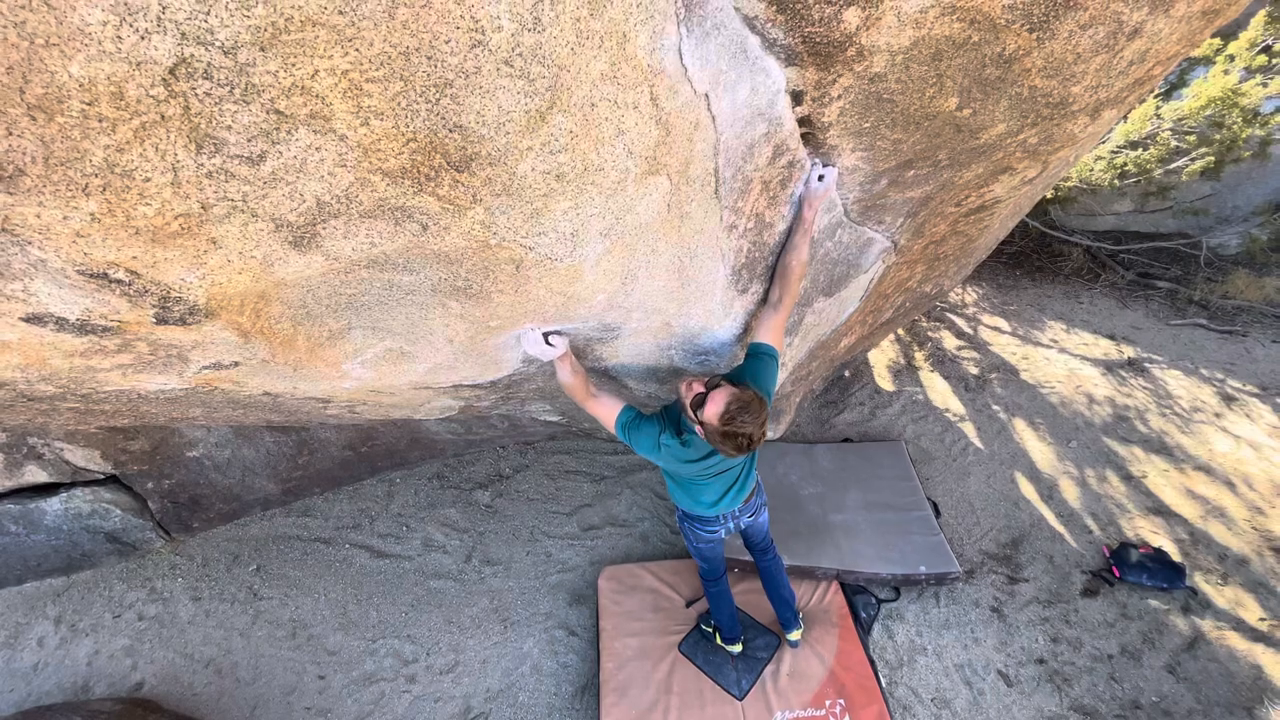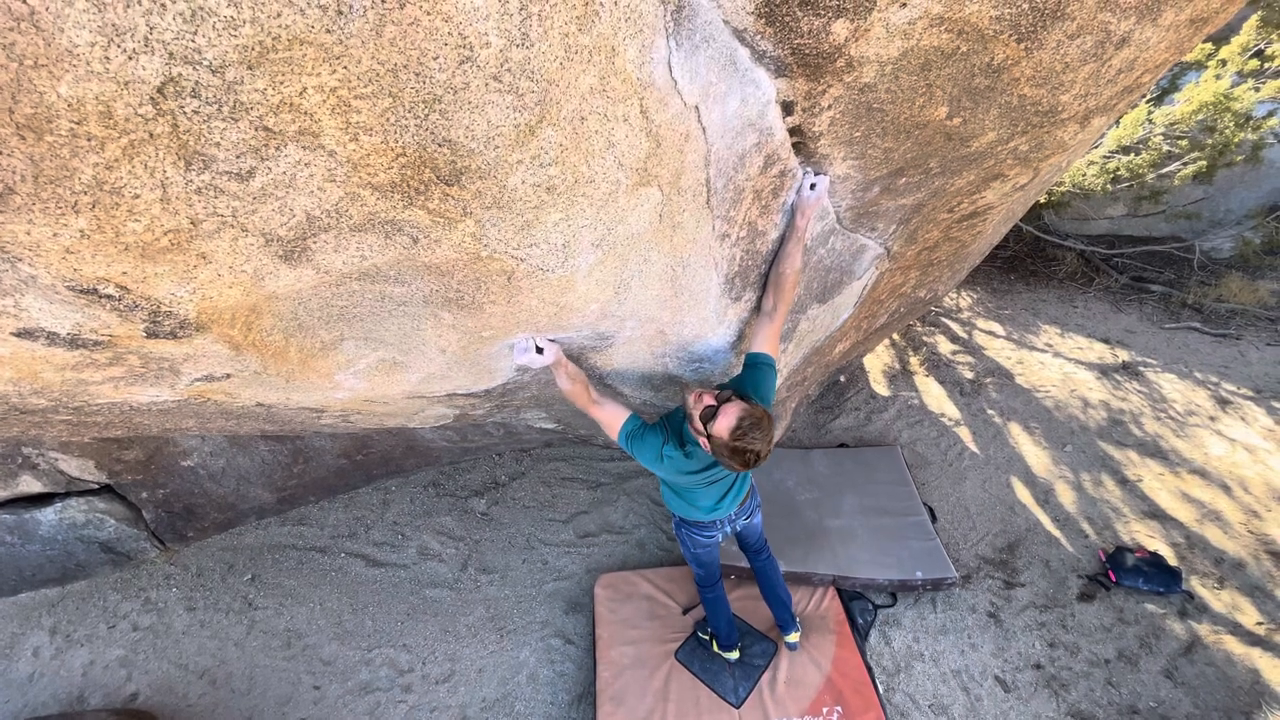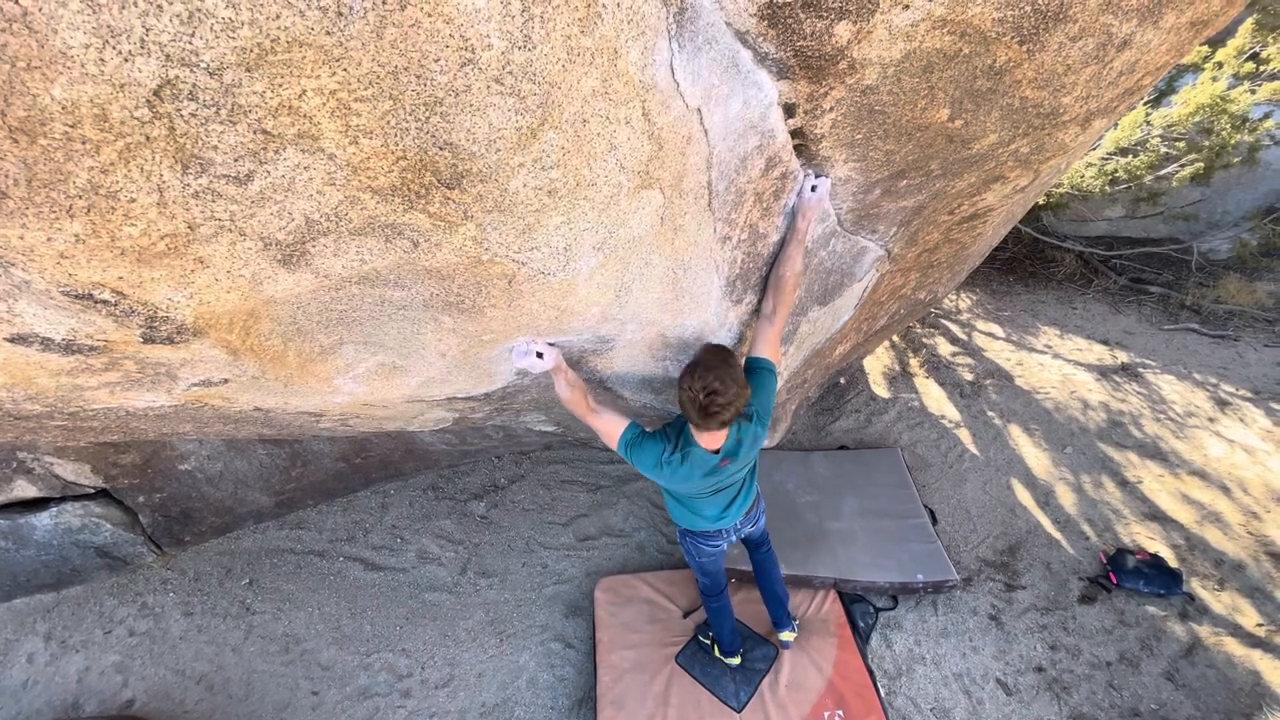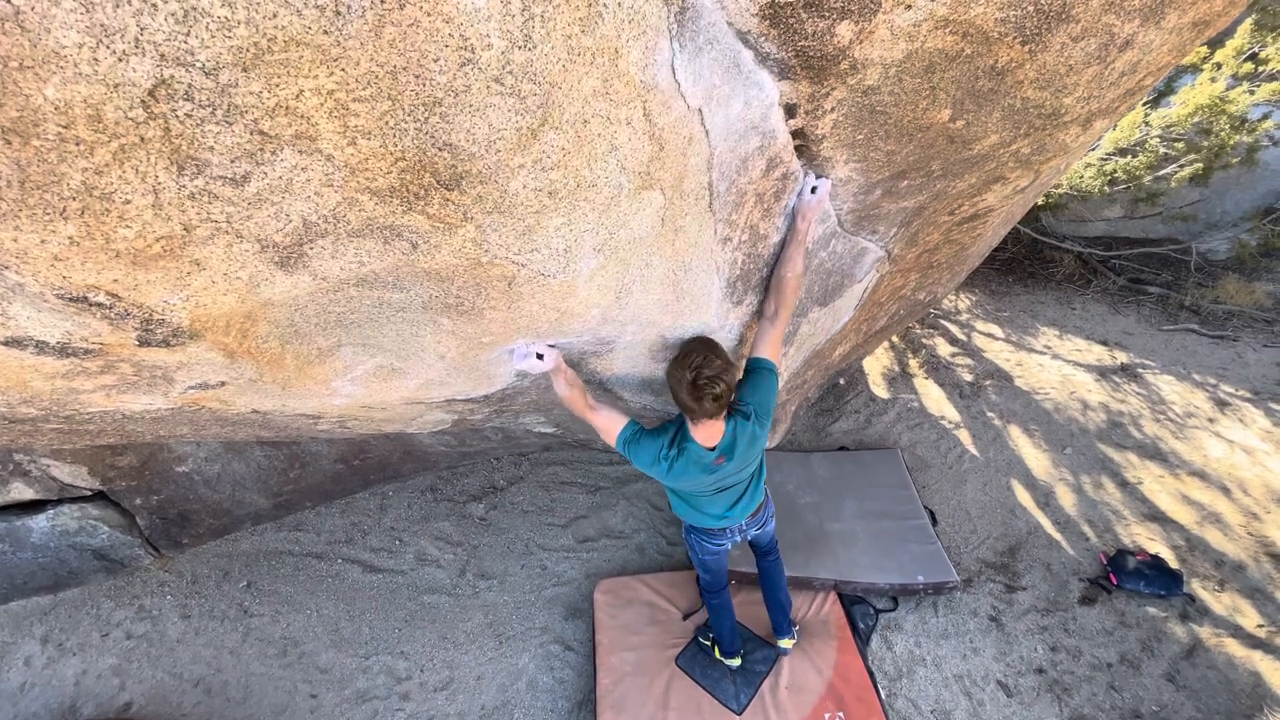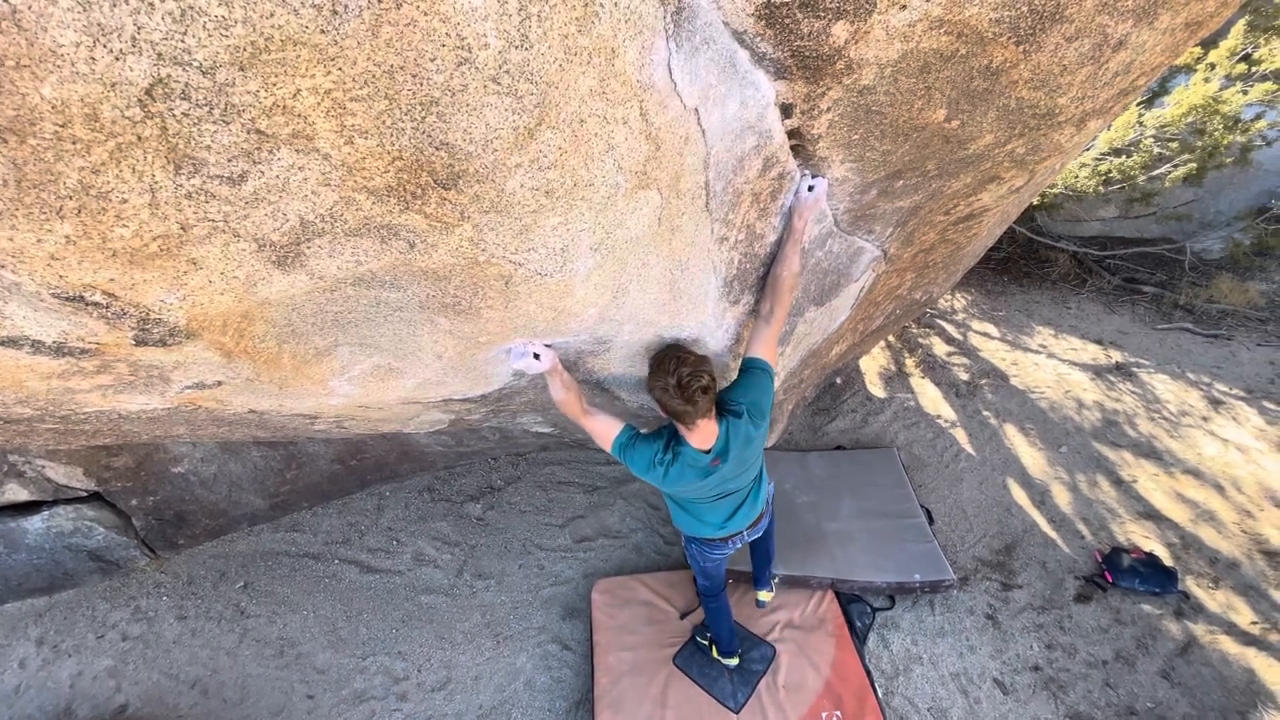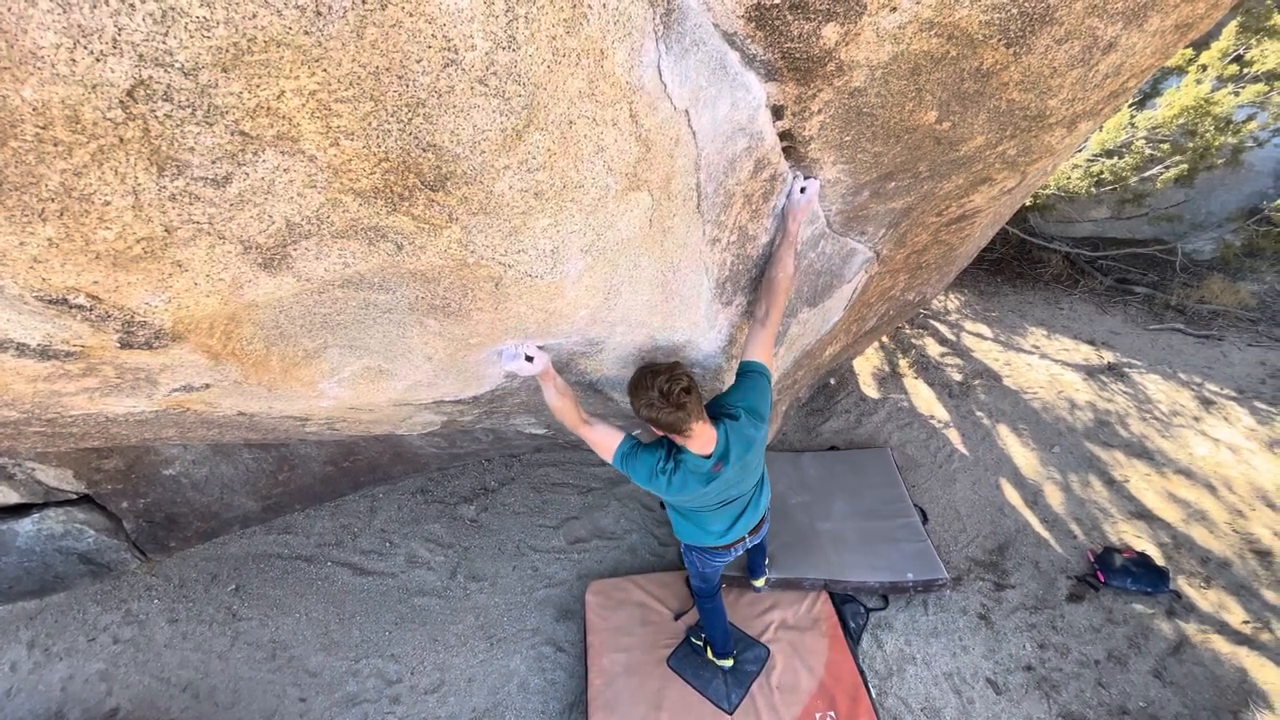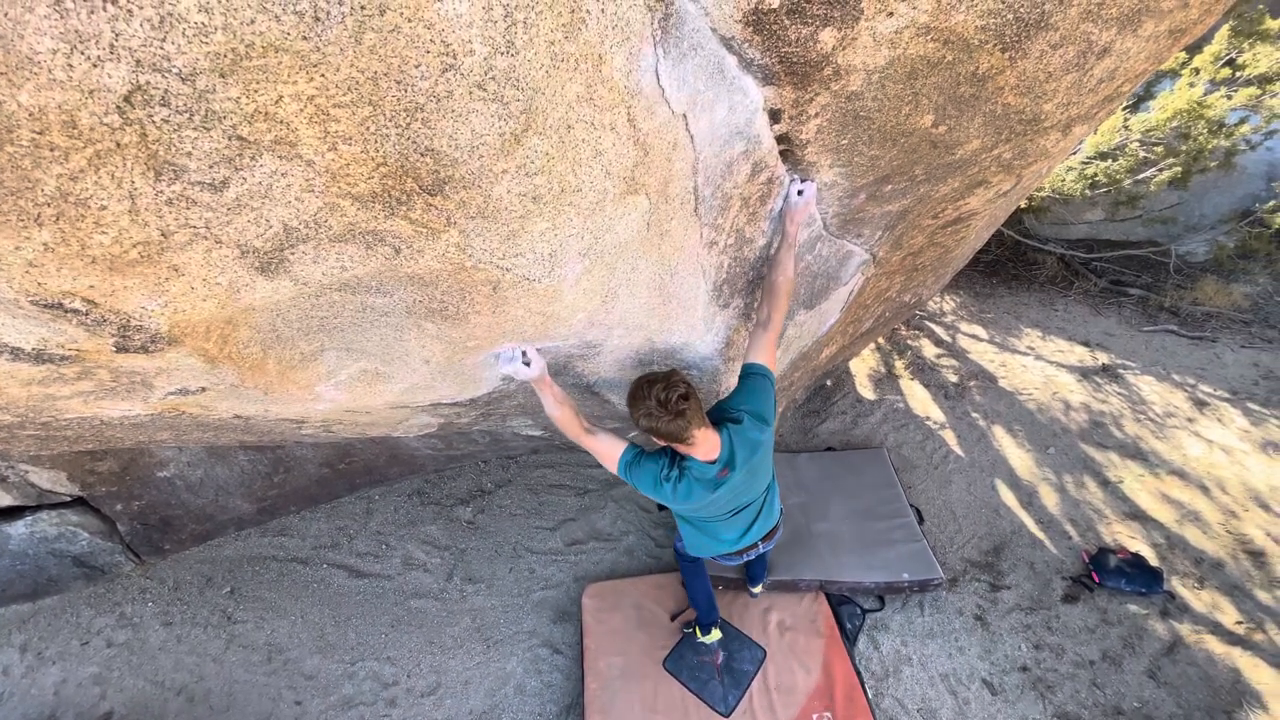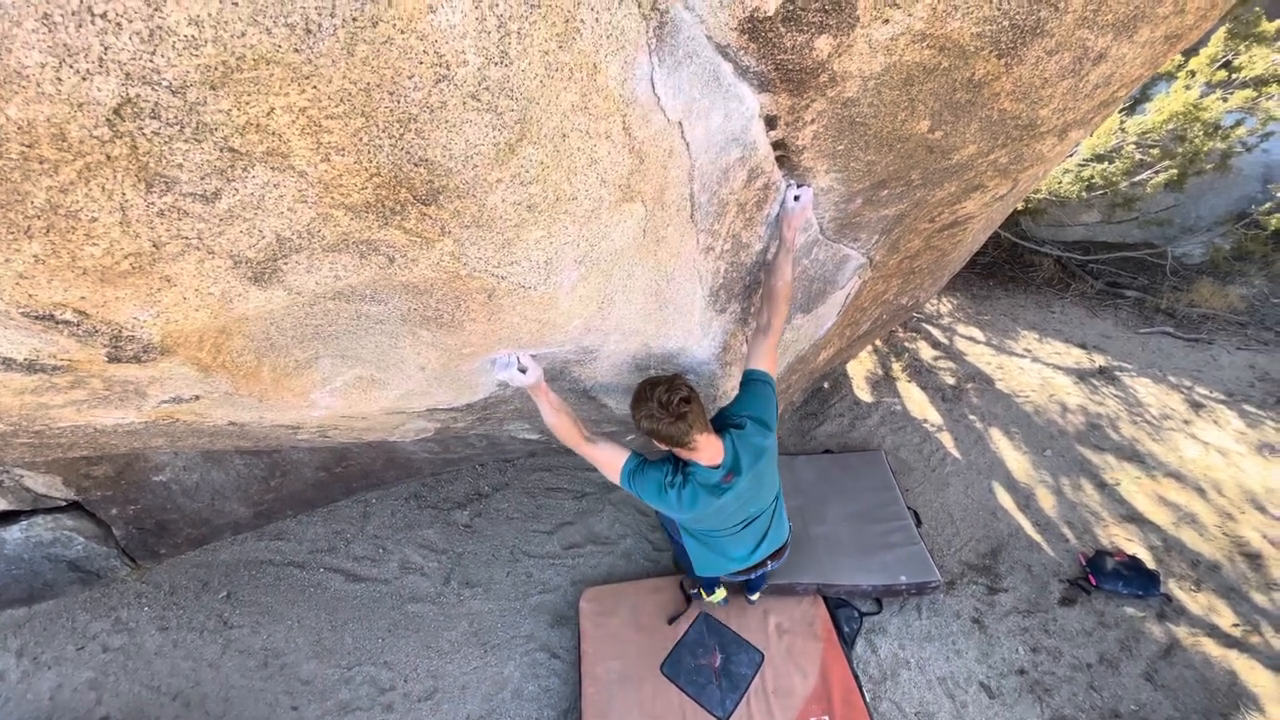
dt=0.4s
person 1, frame 1
left shoulder: (660, 442)
right shoulder: (755, 389)
left elbow: (589, 396)
right elbow: (779, 302)
left wrist: (561, 355)
right wrist: (809, 208)
left hip: (702, 520)
right hip: (749, 501)
left knee: (713, 573)
right knee: (765, 553)
left ankle: (729, 636)
right ankle: (792, 625)
person 1, frame 2
left shoulder: (662, 452)
right shoulder: (755, 397)
left elbow: (592, 402)
right elbow: (773, 310)
left wrist: (555, 360)
right wrist: (802, 217)
left hip: (697, 525)
right hip: (743, 504)
left knee: (709, 578)
right knee: (760, 555)
left ankle: (726, 642)
right ankle: (789, 627)
person 1, frame 3
left shoulder: (661, 459)
right shoulder: (757, 417)
left elbow: (590, 411)
right elbow: (774, 313)
left wrist: (556, 367)
right wrist: (802, 220)
left hip: (702, 533)
right hip: (748, 511)
left knee: (713, 586)
right knee: (760, 547)
left ankle: (728, 648)
right ankle: (785, 625)
person 1, frame 4
left shoulder: (659, 456)
right shoulder: (755, 415)
left elbow: (590, 409)
right elbow: (775, 314)
left wrist: (555, 368)
right wrist: (803, 221)
left hip: (708, 532)
right hip: (756, 512)
left knee: (714, 585)
right knee: (769, 556)
left ankle: (728, 648)
right ankle: (784, 632)
person 1, frame 5
left shoulder: (654, 461)
right shoulder: (749, 413)
left elbow: (584, 413)
right elbow: (771, 314)
left wrist: (551, 369)
right wrist: (799, 221)
left hip: (708, 539)
right hip: (755, 518)
left knee: (711, 588)
left ankle: (725, 647)
right ankle: (764, 585)
person 1, frame 6
left shoulder: (658, 470)
right shoulder: (747, 417)
left elbow: (583, 424)
right elbow: (766, 317)
left wrist: (545, 374)
right wrist: (792, 224)
left hip: (709, 547)
right hip: (757, 524)
left knee: (706, 589)
left ankle: (720, 649)
right ankle: (758, 573)
person 1, frame 7
left shoulder: (665, 480)
right shoulder: (751, 421)
left elbow: (584, 433)
right elbow: (768, 321)
left wrist: (540, 379)
right wrist: (791, 227)
left hip: (717, 548)
right hip: (768, 531)
left knee: (687, 553)
left ankle: (708, 627)
right ankle: (756, 581)
person 1, frame 8
left shoulder: (668, 488)
right shoulder: (754, 428)
left elbow: (583, 441)
right elbow: (768, 328)
left wrist: (536, 387)
right wrist: (788, 234)
left hip: (724, 561)
right hip: (774, 544)
left ankle: (710, 587)
right ankle: (754, 588)
